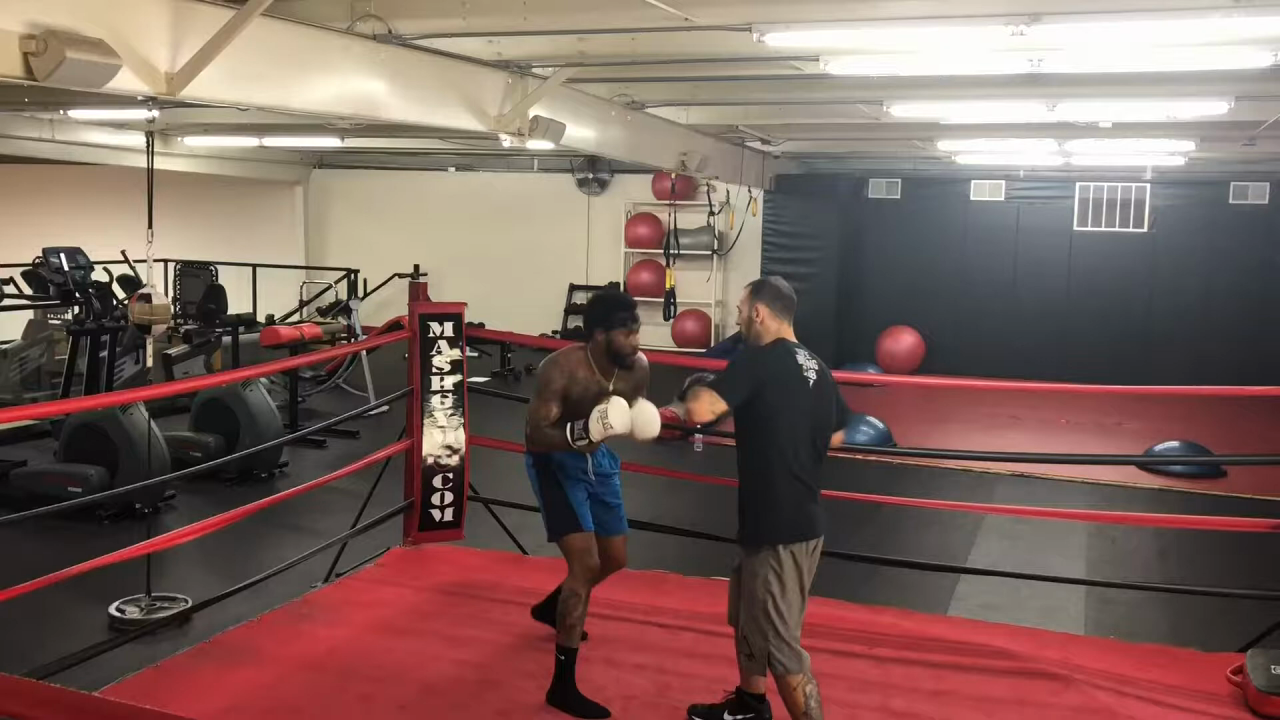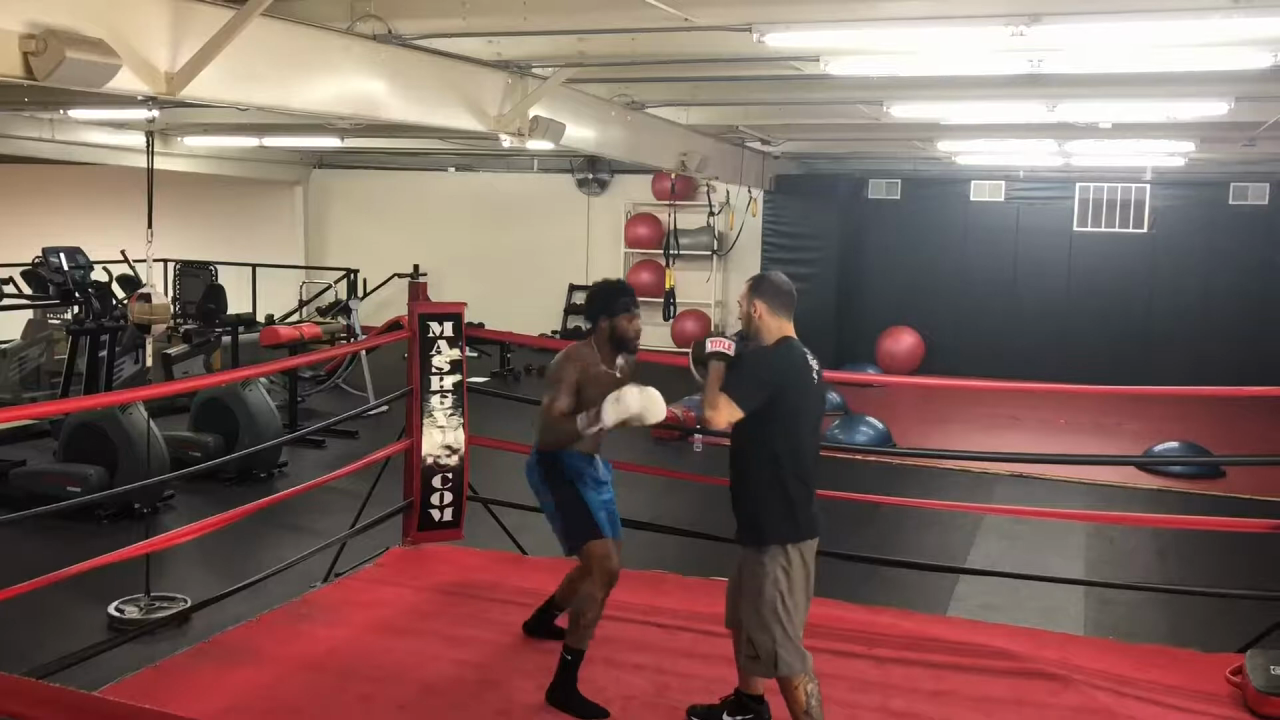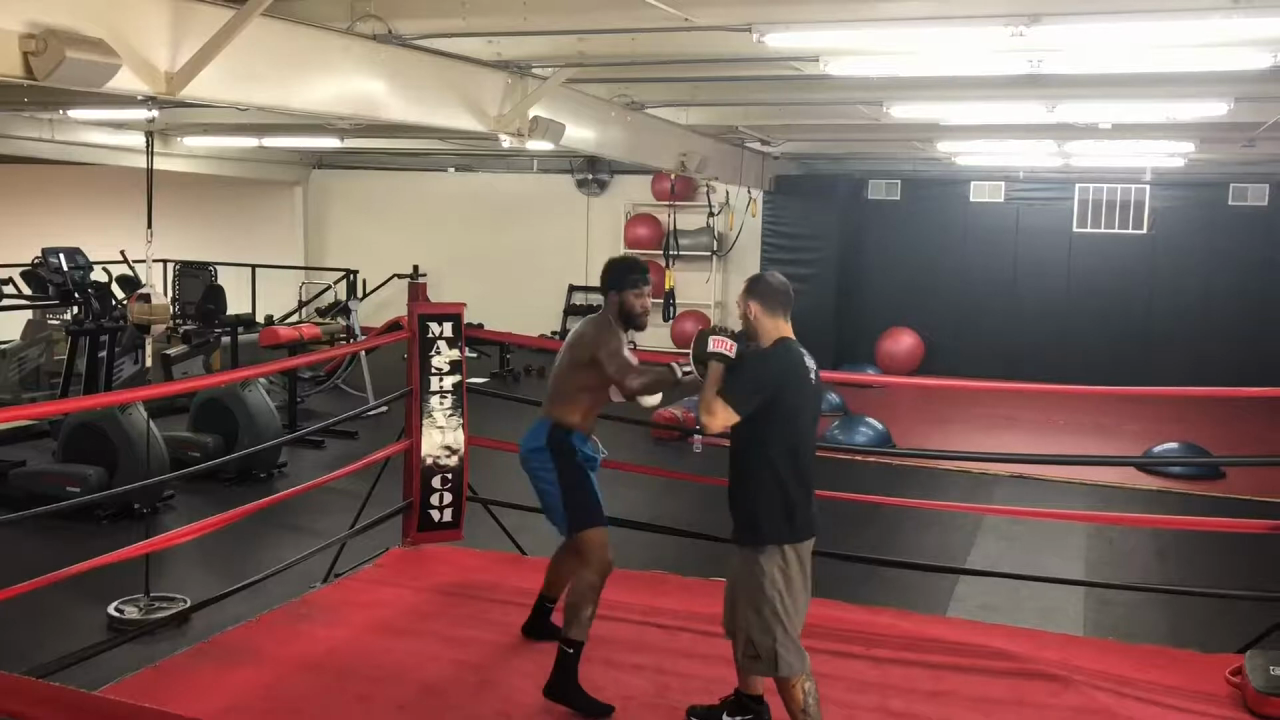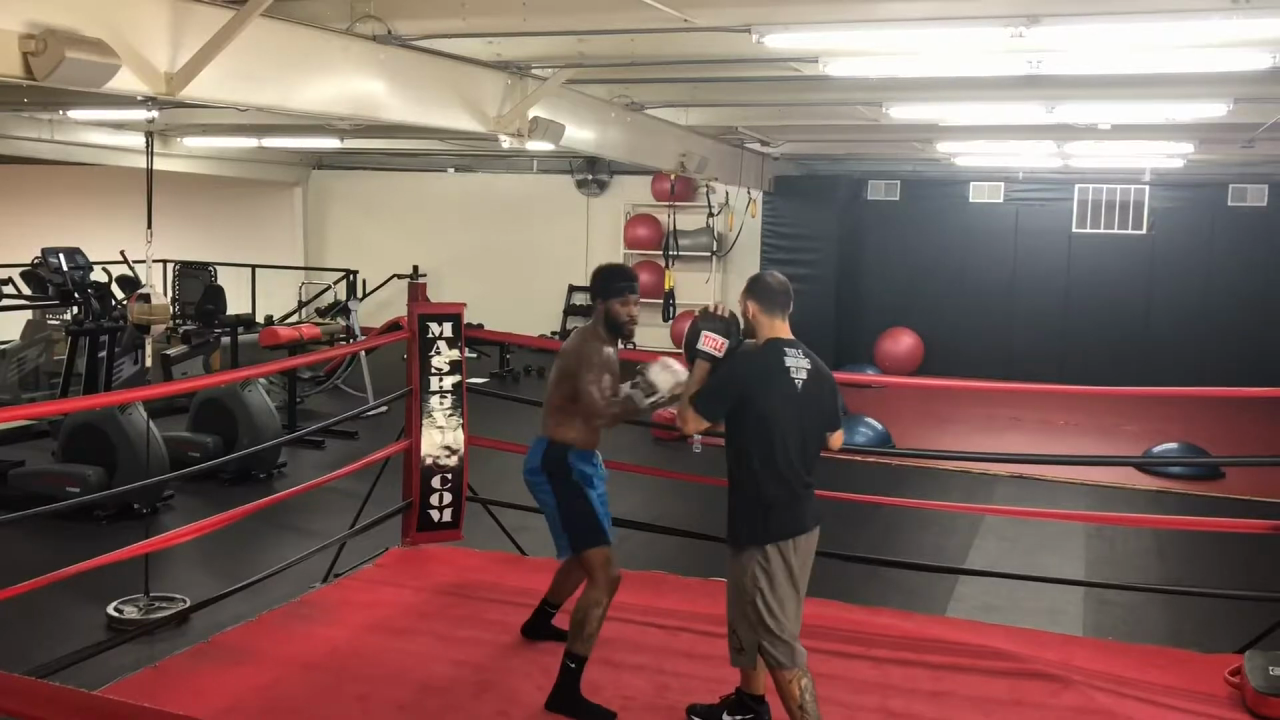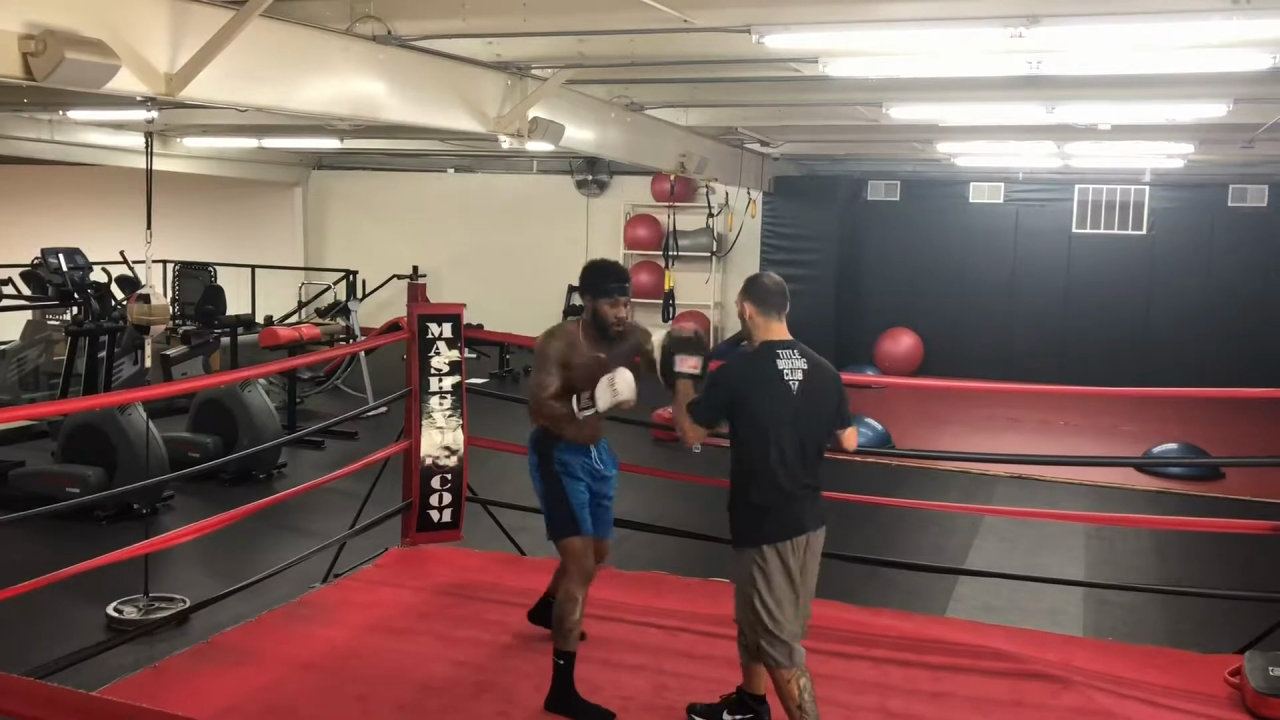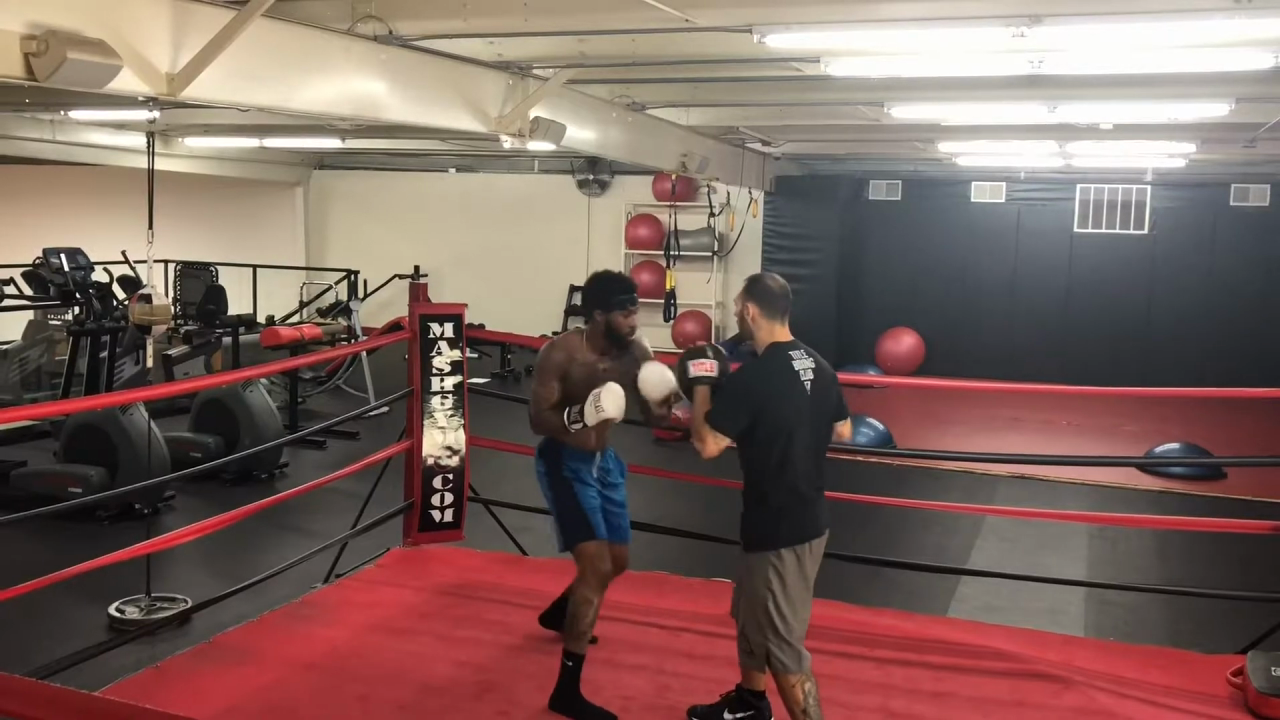
dt=0.2s
person 1, frame 1
left shoulder: (638, 367)
right shoulder: (560, 369)
right elbow: (534, 438)
left wrist: (642, 420)
right wrist: (584, 431)
left hip: (598, 461)
right hip: (556, 464)
left knee: (614, 558)
right knee: (586, 564)
left ankle: (551, 607)
person 1, frame 2
left shoulder: (624, 358)
right shoulder: (572, 364)
right elbow: (551, 434)
left wrist: (638, 409)
right wrist: (599, 417)
left hip: (590, 467)
right hip: (561, 470)
left knee: (604, 563)
right knee: (603, 571)
left ankle: (541, 619)
person 1, frame 3
left shoulder: (598, 331)
right shoulder: (604, 334)
right elbow: (639, 383)
left wrist: (625, 388)
right wrist: (689, 371)
left hip: (558, 444)
right hip: (557, 448)
left knee: (579, 543)
right knee: (597, 559)
left ankle: (539, 620)
right ankle: (564, 679)
person 1, frame 4
left shoulder: (609, 348)
right shoulder: (587, 347)
left elbow: (610, 407)
right elbow: (605, 413)
left wrist: (656, 383)
right wrist: (655, 388)
left hip: (581, 463)
right hip: (560, 466)
left knee: (586, 558)
right knee: (606, 576)
left ankle: (539, 622)
person 1, frame 5
left shoulder: (633, 337)
right shoulder: (558, 342)
right elbow: (539, 409)
right wrist: (590, 401)
left hip: (597, 455)
right hip: (557, 457)
left knee: (595, 552)
right knee: (580, 565)
left ankle: (546, 610)
person 1, frame 6
left shoulder: (636, 352)
right shoulder: (560, 353)
left elbow: (657, 410)
right elbow: (537, 419)
left wrist: (664, 395)
right wrist: (581, 414)
left hip: (602, 462)
right hip: (564, 465)
left knee: (616, 560)
right knee: (597, 571)
left ankle: (557, 613)
person 2, frame 1
left shoulder: (757, 360)
right shoulder: (817, 368)
left elbow: (699, 409)
right elbow: (835, 437)
left wrist: (707, 381)
left hip: (778, 525)
right hip: (801, 517)
left knee: (780, 642)
right knee: (749, 616)
person 2, frame 2
left shoulder: (771, 360)
right shoulder: (799, 360)
left elbow: (717, 415)
left wrist: (717, 361)
right wrist: (733, 362)
left hip: (779, 527)
right hip: (768, 520)
left knee: (779, 641)
right knee: (744, 616)
person 2, frame 3
left shoulder: (766, 363)
right shoulder: (801, 363)
left elbow: (712, 420)
left wrist: (717, 362)
right wrist: (734, 367)
left hip: (776, 527)
right hip: (782, 518)
left knee: (778, 641)
right knee: (742, 619)
person 2, frame 4
left shoulder: (743, 366)
right shoulder: (818, 370)
left elbow: (689, 421)
right elbow: (834, 441)
left wrist: (708, 355)
left hip: (765, 525)
right hip: (801, 517)
left knee: (776, 638)
right knee: (748, 619)
person 2, frame 5
left shoulder: (739, 371)
right shoulder: (821, 370)
left elbow: (687, 429)
right elbow: (848, 441)
left wrist: (685, 373)
left hip: (767, 525)
right hip: (807, 519)
left knee: (777, 638)
right knee: (754, 620)
person 2, frame 6
left shoulder: (753, 377)
right shoulder: (816, 365)
left elbow: (707, 444)
right elbow: (843, 430)
left wrist: (701, 384)
left hip: (778, 527)
right hip: (803, 517)
left knee: (780, 641)
right knee: (750, 615)
